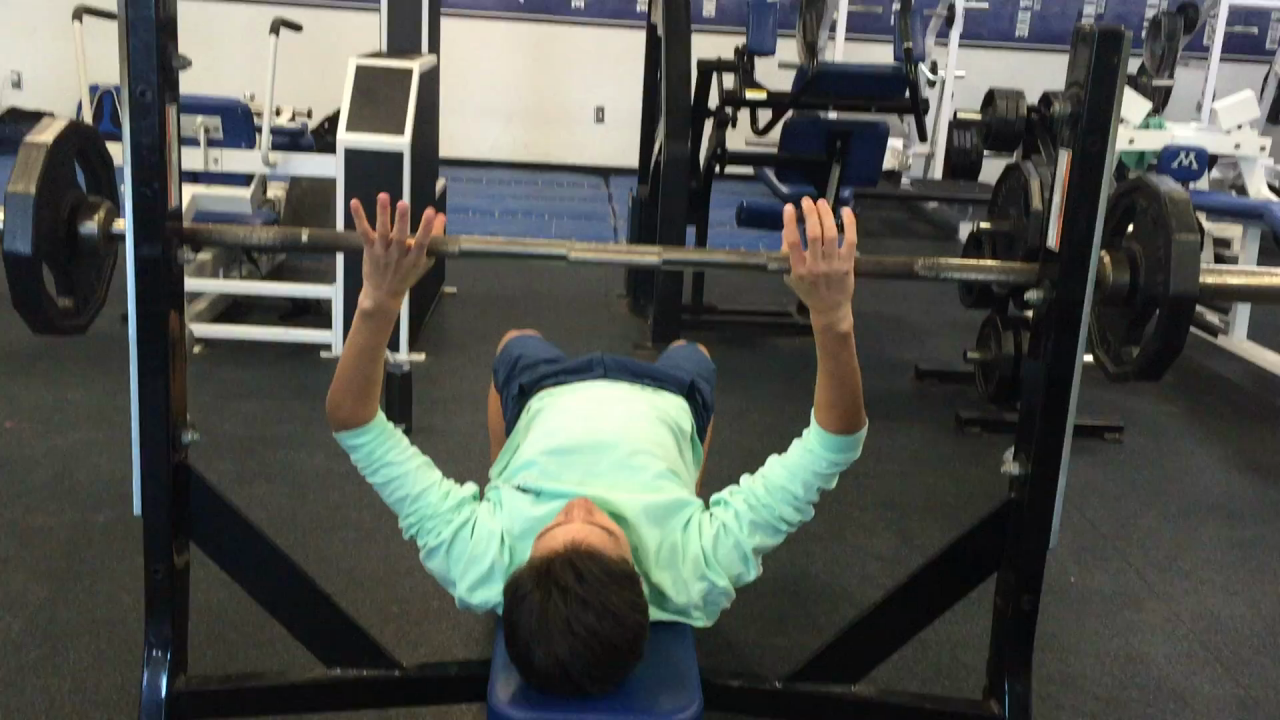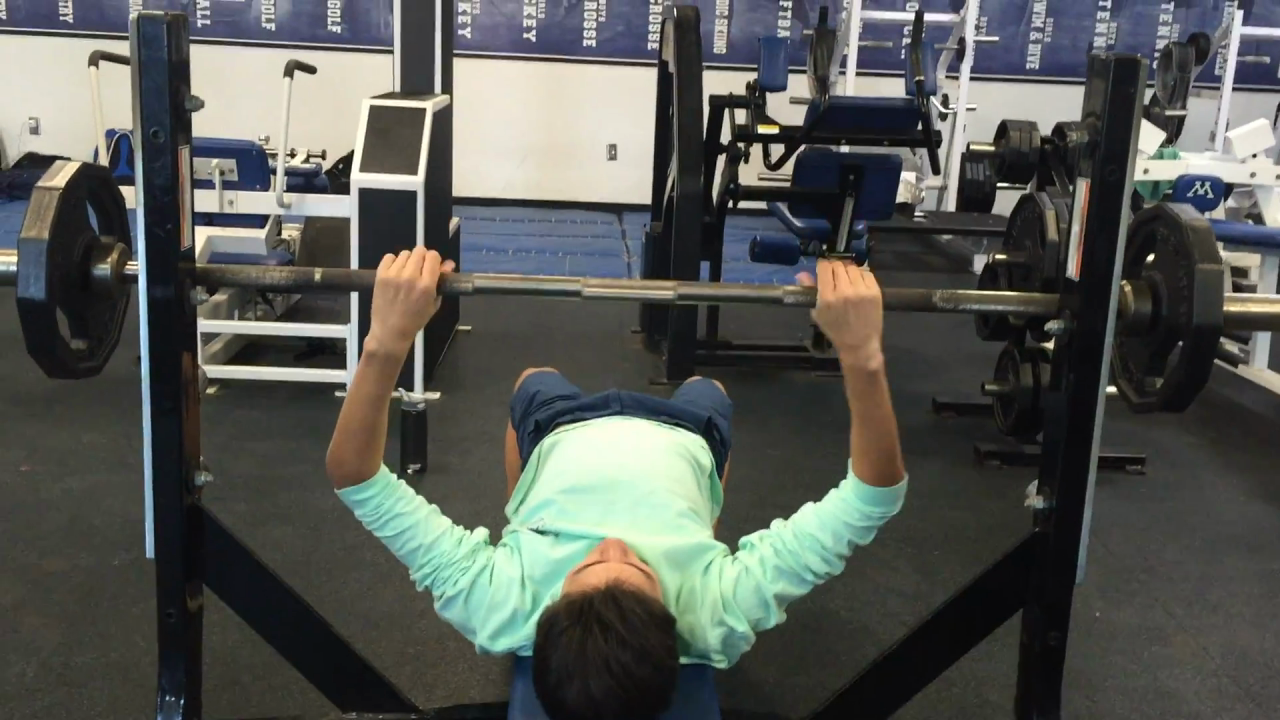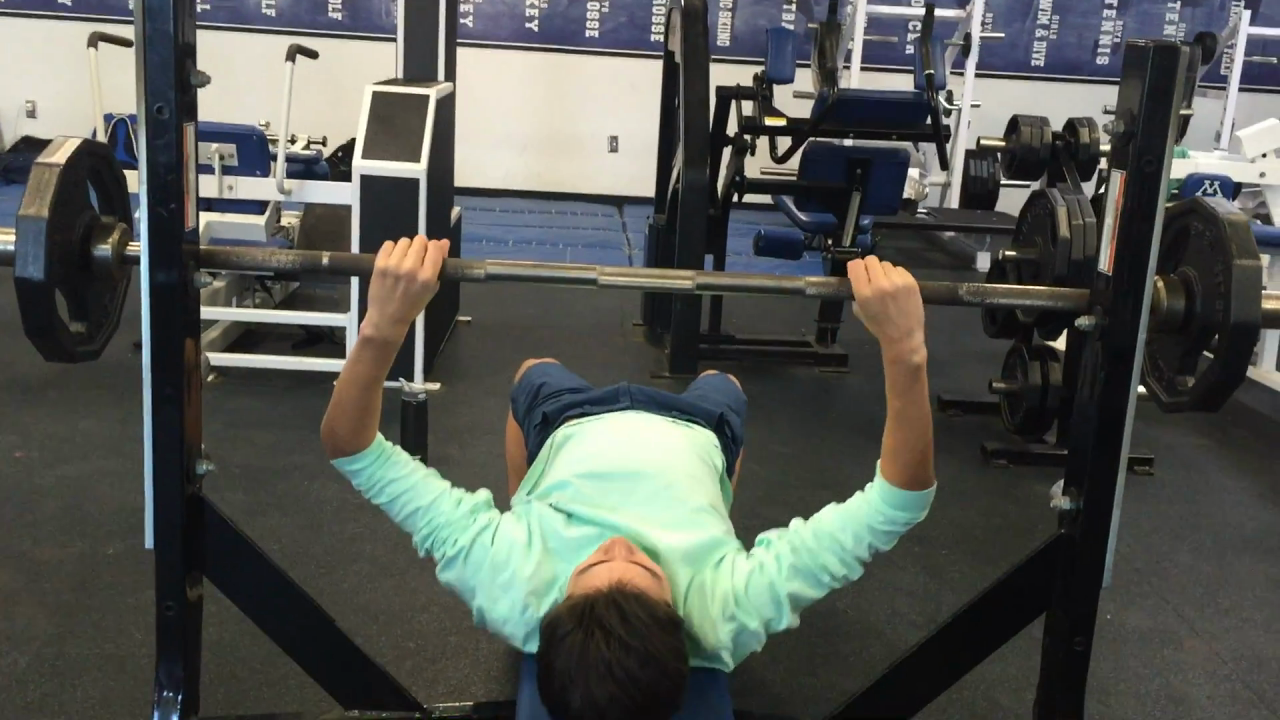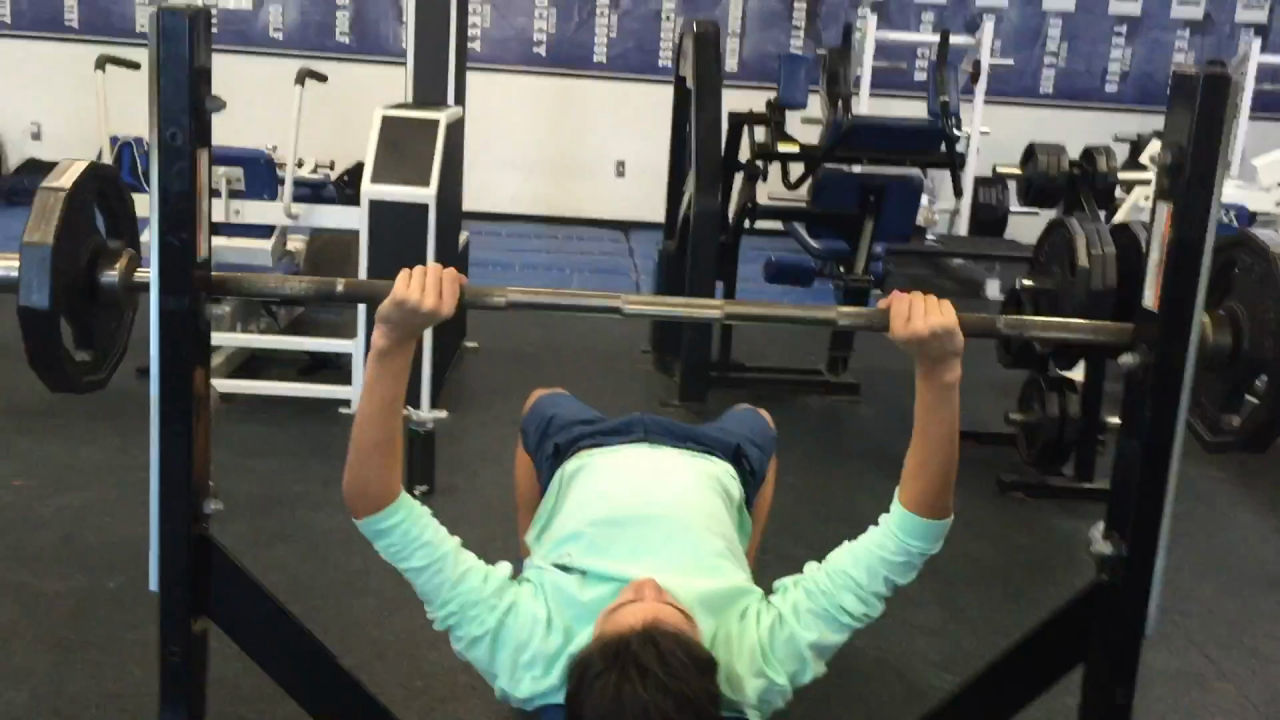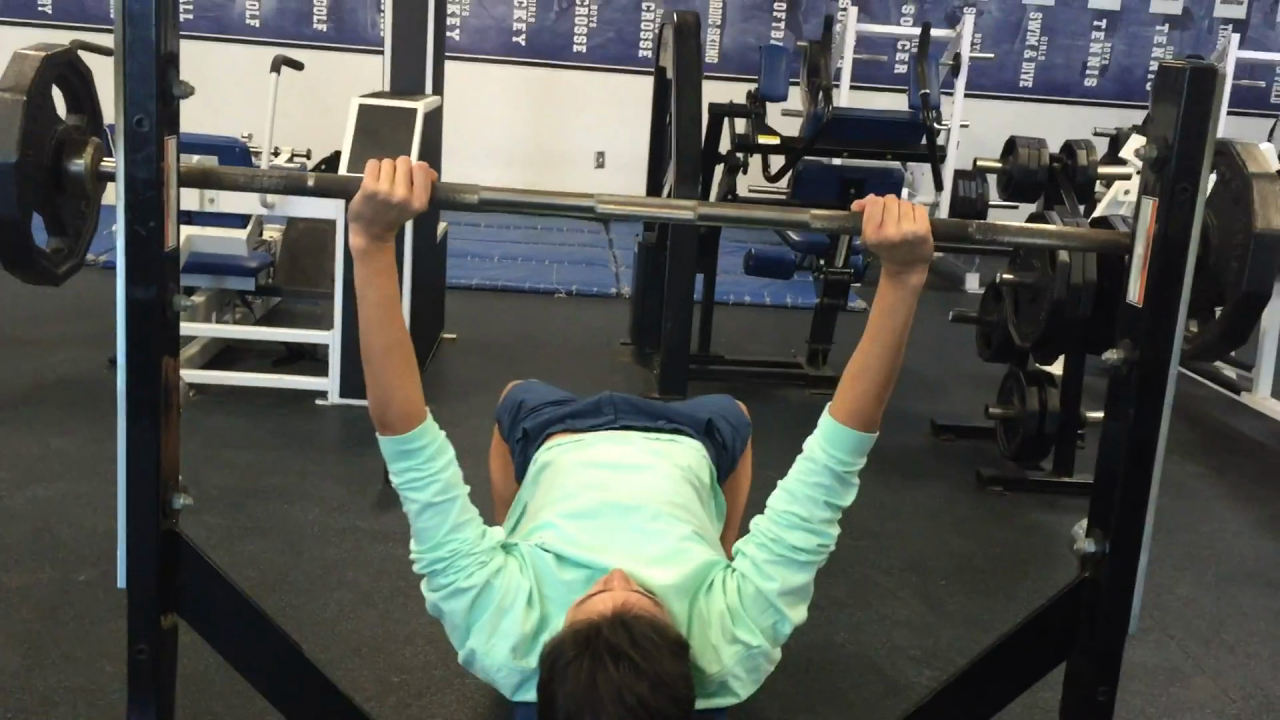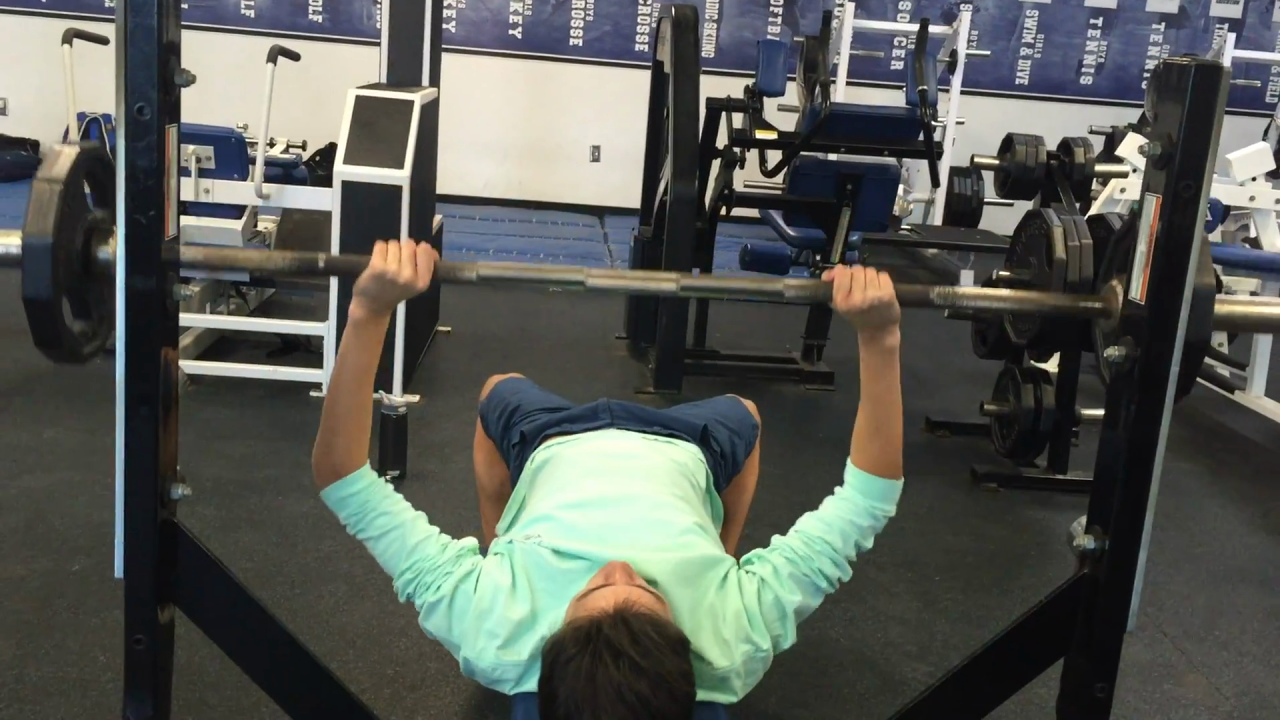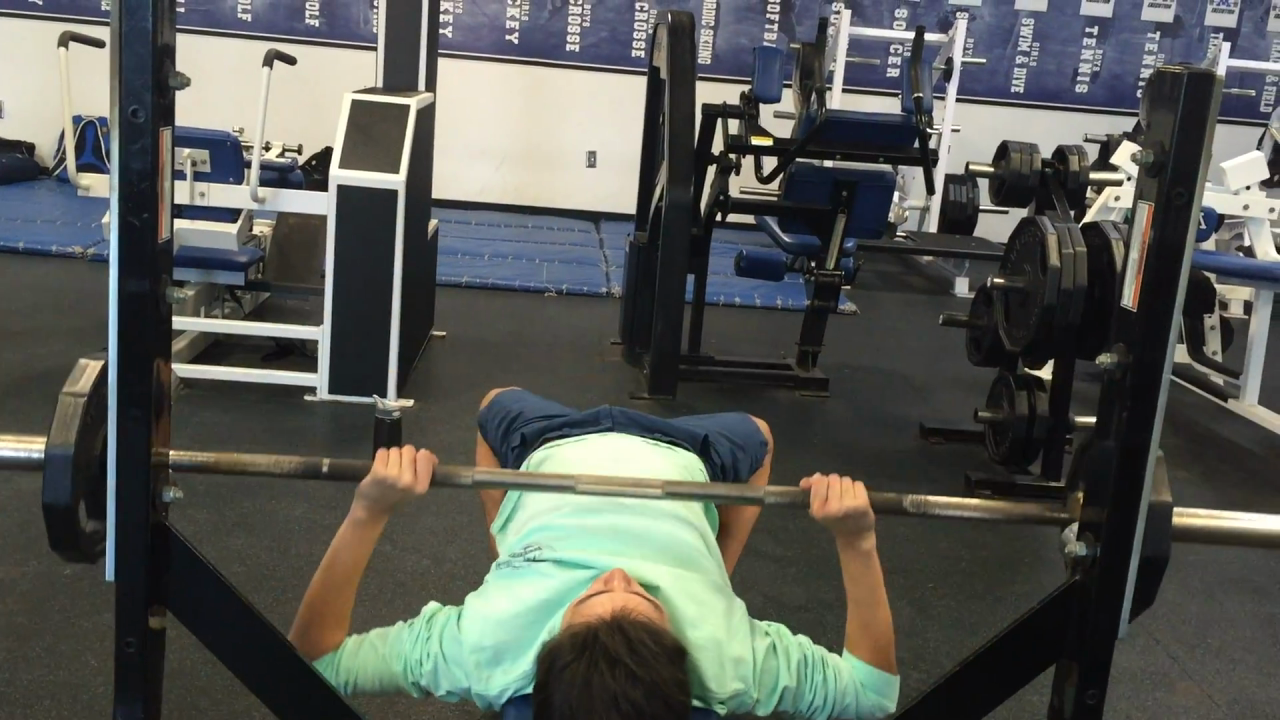
dt=0.7s
person 1, frame 1
left shoulder: (481, 563)
right shoulder: (693, 569)
left elbow: (355, 425)
right elbow: (832, 447)
left wrist: (378, 303)
right wrist: (832, 318)
left knee: (518, 342)
right knee: (689, 355)
person 1, frame 2
left shoulder: (504, 607)
right shoulder: (718, 613)
left elbow: (354, 481)
right elbow: (875, 497)
left wrist: (386, 340)
right wrist: (862, 352)
left knee: (536, 381)
right knee: (706, 392)
person 1, frame 3
left shoulder: (512, 588)
right shoulder: (728, 609)
left elbow: (351, 450)
right elbow: (899, 501)
left wrist: (382, 326)
right wrist: (903, 347)
left knee: (536, 371)
right knee: (721, 385)
person 1, frame 4
left shoulder: (526, 655)
right shoulder: (758, 662)
left elbow: (372, 505)
right elbow: (913, 533)
left wrist: (392, 342)
right wrist: (938, 372)
left knee: (547, 404)
right knee: (752, 423)
person 1, frame 5
left shoulder: (503, 637)
right shoulder: (732, 642)
left elbow: (409, 447)
right elbow: (836, 459)
left wrist: (372, 242)
right wrist: (901, 277)
left knee: (520, 398)
right knee: (729, 415)
person 1, frame 6
left shoulder: (495, 634)
right shoulder: (733, 640)
left elbow: (344, 483)
right elbow: (870, 498)
left wrist: (368, 313)
right wrist: (879, 339)
left knee: (503, 391)
right knee: (739, 413)
person 1, frame 7
left shoulder: (485, 649)
right shoulder: (730, 662)
left elbow: (317, 663)
left wrist: (368, 514)
right wrist: (856, 542)
left knee: (501, 405)
right knee: (753, 434)
